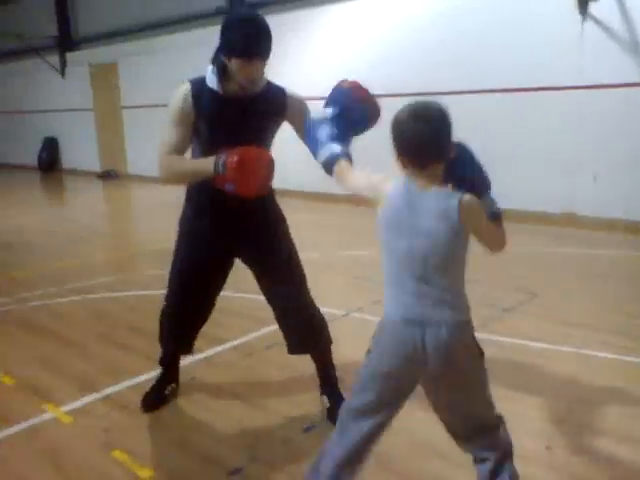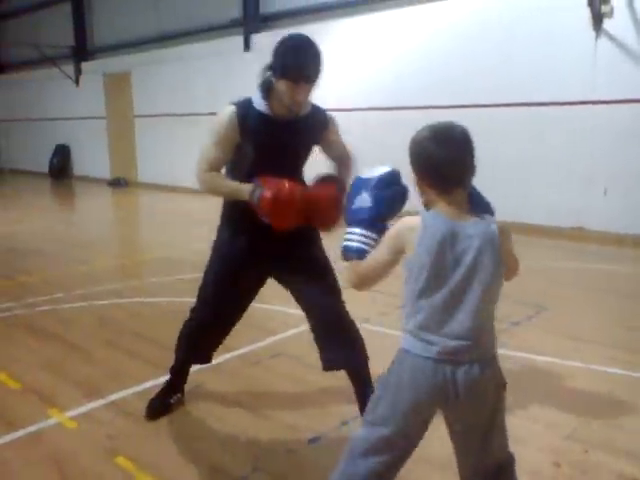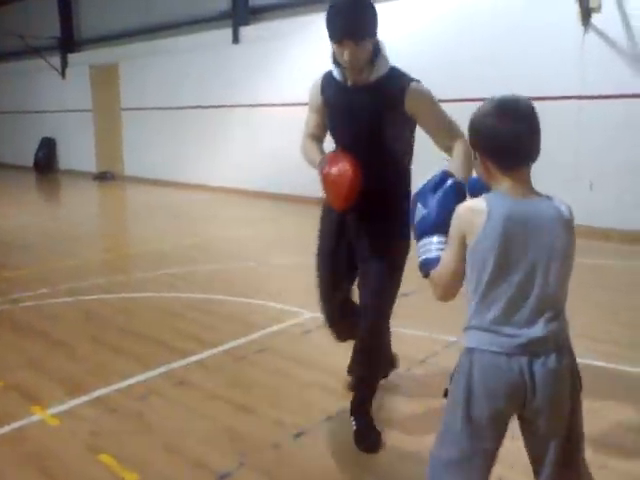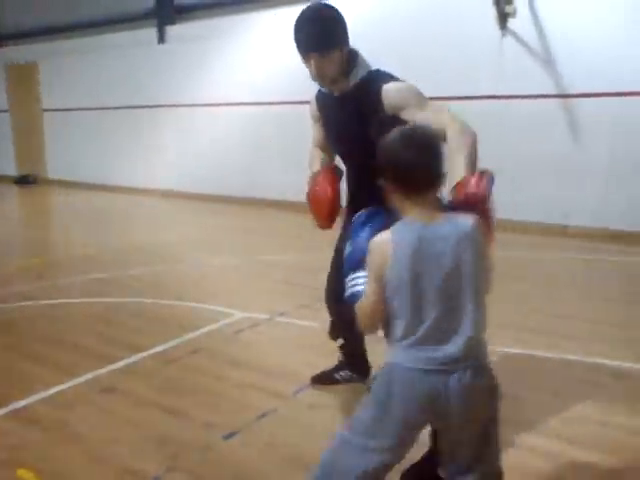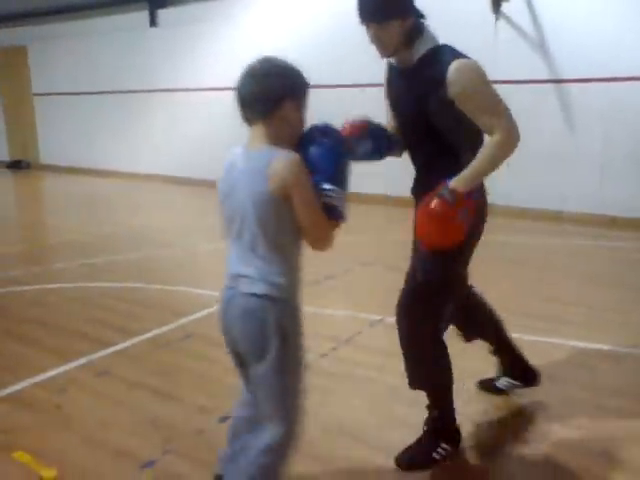
dt=0.4s
person 1, frame 1
left shoulder: (281, 100)
right shoulder: (191, 97)
left elbow: (322, 145)
right elbow: (167, 166)
right wrist: (214, 165)
left hip: (260, 217)
right hip: (204, 220)
left knee: (297, 303)
right knee: (180, 304)
left ankle: (331, 390)
right ankle: (168, 376)
person 1, frame 2
left shoulder: (320, 121)
right shoulder: (236, 117)
left elbow: (343, 160)
right elbow: (206, 176)
right wrist: (250, 191)
left hip: (296, 234)
right hip: (242, 235)
left knee: (333, 317)
right knee: (206, 316)
left ankle: (371, 408)
right ankle: (175, 385)
person 1, frame 3
left shoulder: (406, 92)
right shoulder: (324, 87)
left elbow: (458, 142)
right elbow: (311, 139)
right wrist: (324, 164)
left hip: (387, 217)
right hip: (340, 209)
left knee: (374, 315)
right knee: (333, 298)
left ankle: (362, 409)
right ankle: (380, 359)
person 1, frame 4
left shoulder: (389, 92)
right shoulder: (322, 100)
left elbow: (458, 131)
left wrist: (460, 184)
right wrist: (320, 176)
right hip: (361, 216)
right knee: (338, 298)
right ankle: (354, 364)
person 1, frame 5
left shoulder: (455, 70)
right shoulder: (394, 73)
left elbow: (506, 133)
left wrist: (460, 184)
right wrist: (381, 142)
left hip: (455, 204)
right hip: (429, 200)
left knee: (417, 311)
right knee: (452, 293)
left ankle: (443, 428)
right ankle: (517, 369)
person 2, frame 1
left shoulder: (387, 192)
right shoulder: (465, 205)
left elbow: (344, 174)
right elbow: (497, 243)
left hip: (397, 334)
right hip: (450, 334)
left knee: (356, 424)
right knee: (484, 433)
person 2, frame 2
left shoulder: (410, 229)
right shoulder: (495, 232)
left elbow: (358, 279)
left wrist: (363, 223)
left hip: (418, 366)
right hip: (476, 369)
person 2, frame 3
left shoulder: (469, 214)
right shoulder: (562, 215)
left elbow: (443, 289)
left wrist: (432, 232)
left hip: (487, 362)
right hip: (551, 363)
person 2, frame 4
left shoulder: (383, 245)
right shoulder: (472, 229)
left elbow: (367, 321)
left wrist: (360, 268)
left hip: (408, 377)
right hip: (468, 377)
person 2, frame 5
left shoulder: (232, 162)
right shoulder: (288, 165)
right elbow: (321, 239)
right wrist: (327, 181)
left hip: (234, 302)
right hip: (270, 309)
left knee: (260, 401)
right knee: (274, 425)
